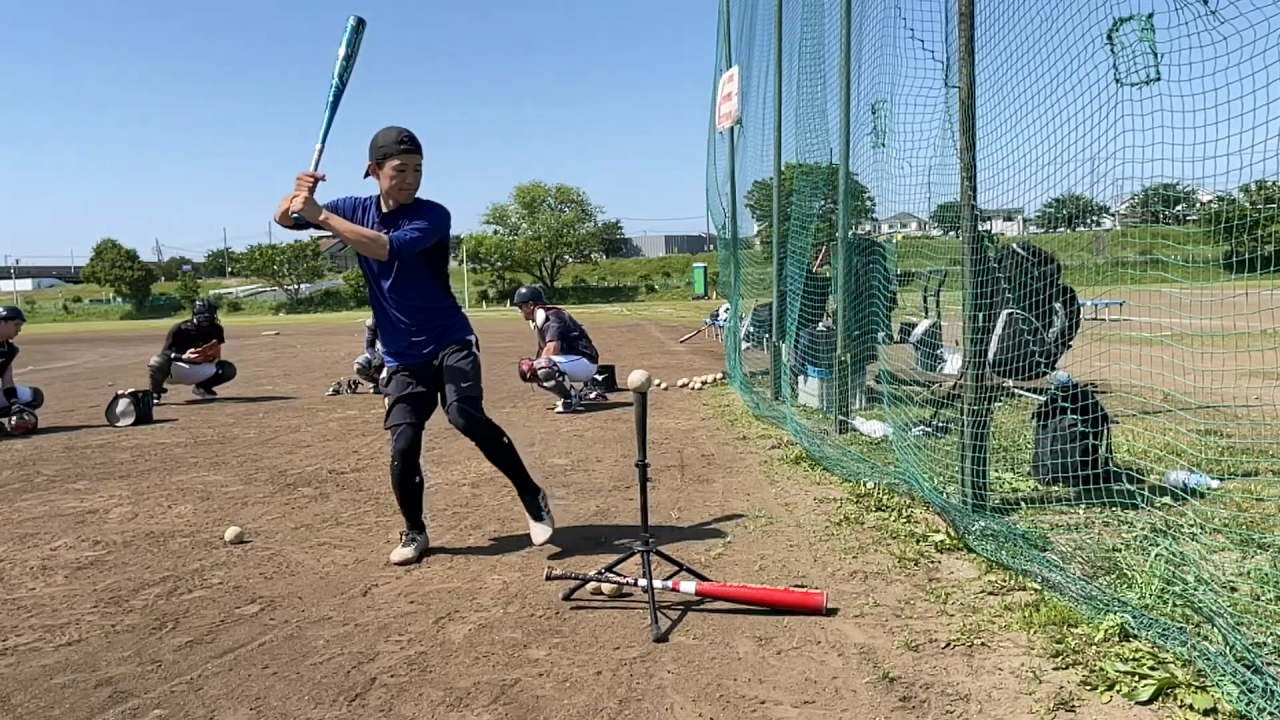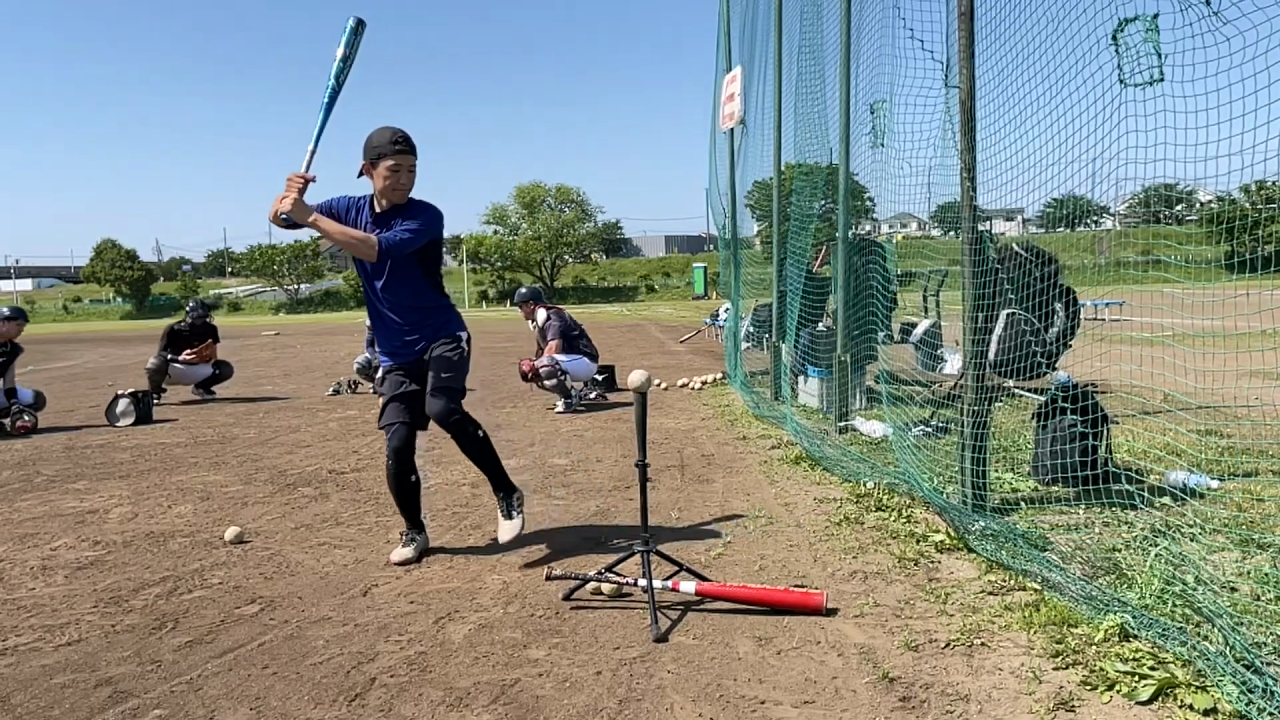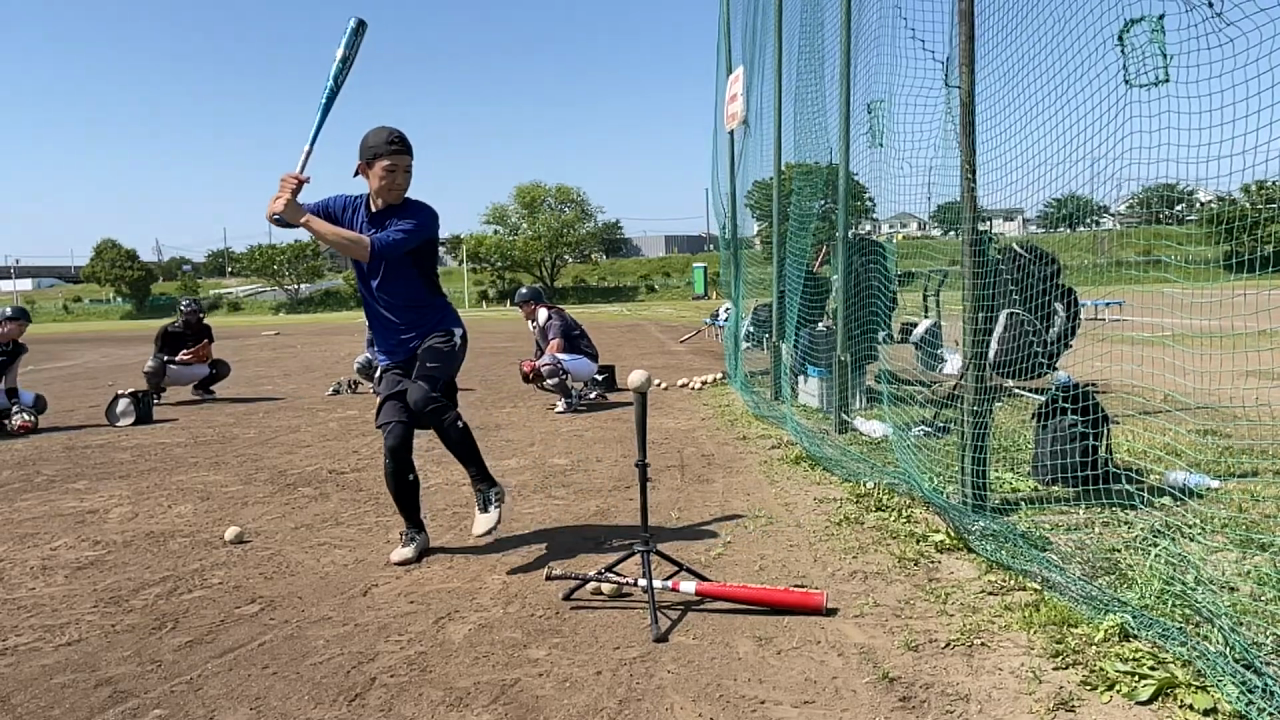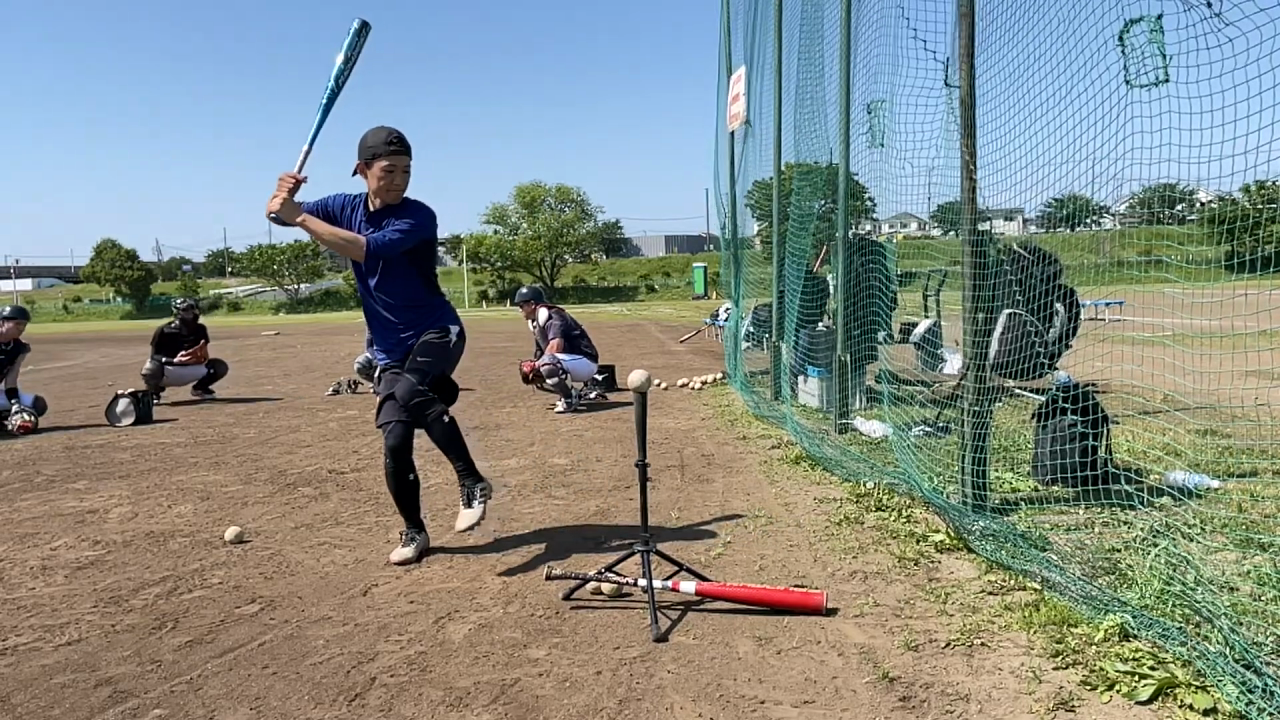
dt=0.5s
person 1, frame 1
left shoulder: (433, 215)
right shoulder: (356, 209)
left elbow: (386, 248)
right elbow: (285, 219)
left wrist: (321, 215)
right wrist: (299, 193)
left hip: (450, 342)
right hip: (401, 356)
left knee: (466, 416)
right knee: (403, 446)
left ankle: (532, 497)
right ankle: (414, 531)
person 1, frame 2
left shoulder: (426, 217)
right shoulder: (349, 209)
left elbow: (376, 249)
right elbow: (279, 218)
left wrist: (311, 217)
right wrist: (289, 195)
left hip: (443, 338)
right hip: (395, 355)
left knee: (442, 408)
right knee: (398, 445)
left ankle: (506, 494)
right ankle: (414, 531)
person 1, frame 3
left shoulder: (421, 216)
right shoulder: (346, 208)
left elbow: (370, 249)
right elbow: (276, 217)
left wrist: (304, 218)
right wrist: (284, 196)
left hip: (439, 333)
right hip: (392, 352)
left knee: (422, 397)
right knee: (395, 444)
left ankle: (486, 487)
right ankle: (414, 531)
person 1, frame 4
left shoulder: (419, 216)
right shoulder: (345, 207)
left elbow: (366, 249)
right elbow: (276, 214)
left wrist: (301, 217)
right wrist: (283, 195)
left hip: (438, 332)
right hip: (391, 351)
left knee: (412, 391)
right knee: (395, 442)
left ankle: (472, 483)
right ankle: (414, 531)
